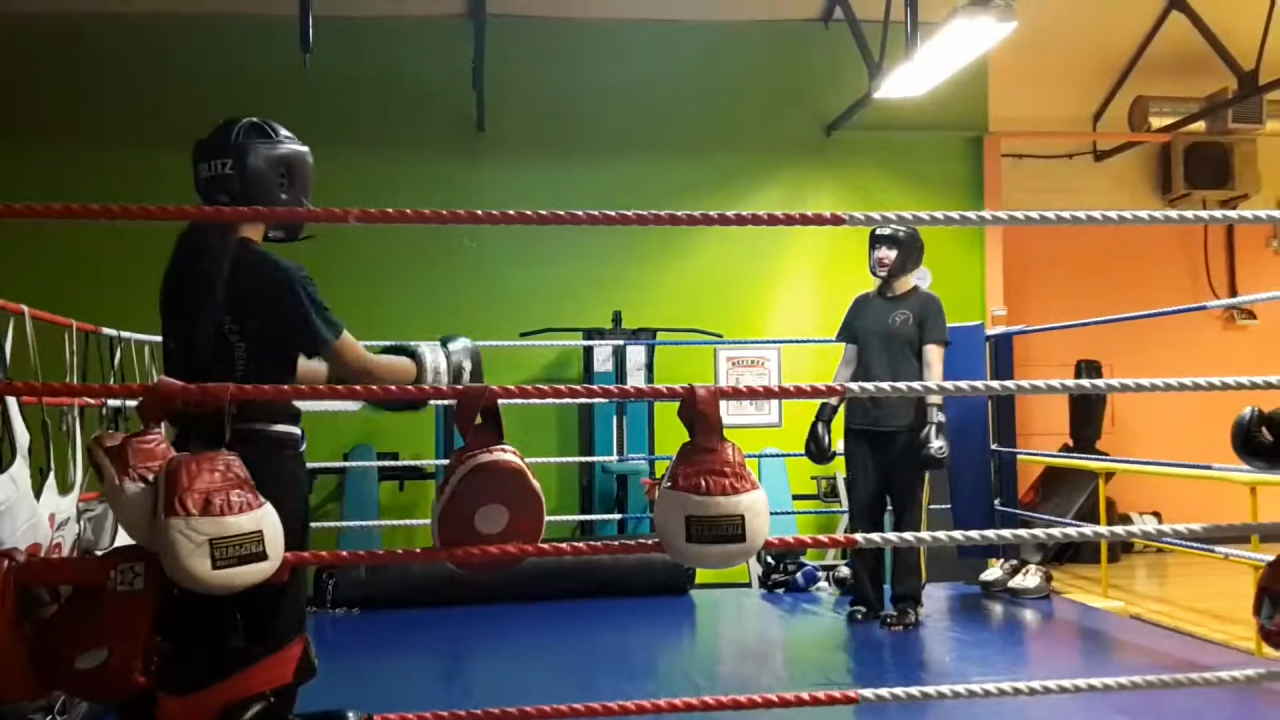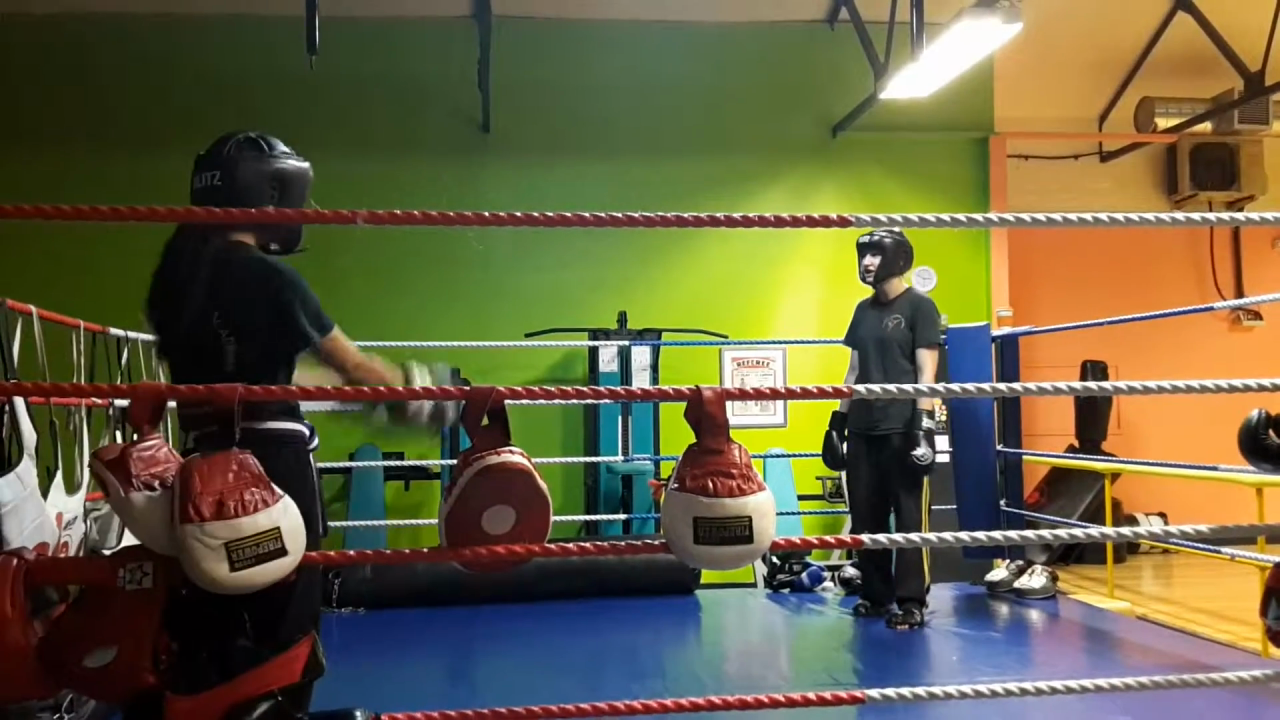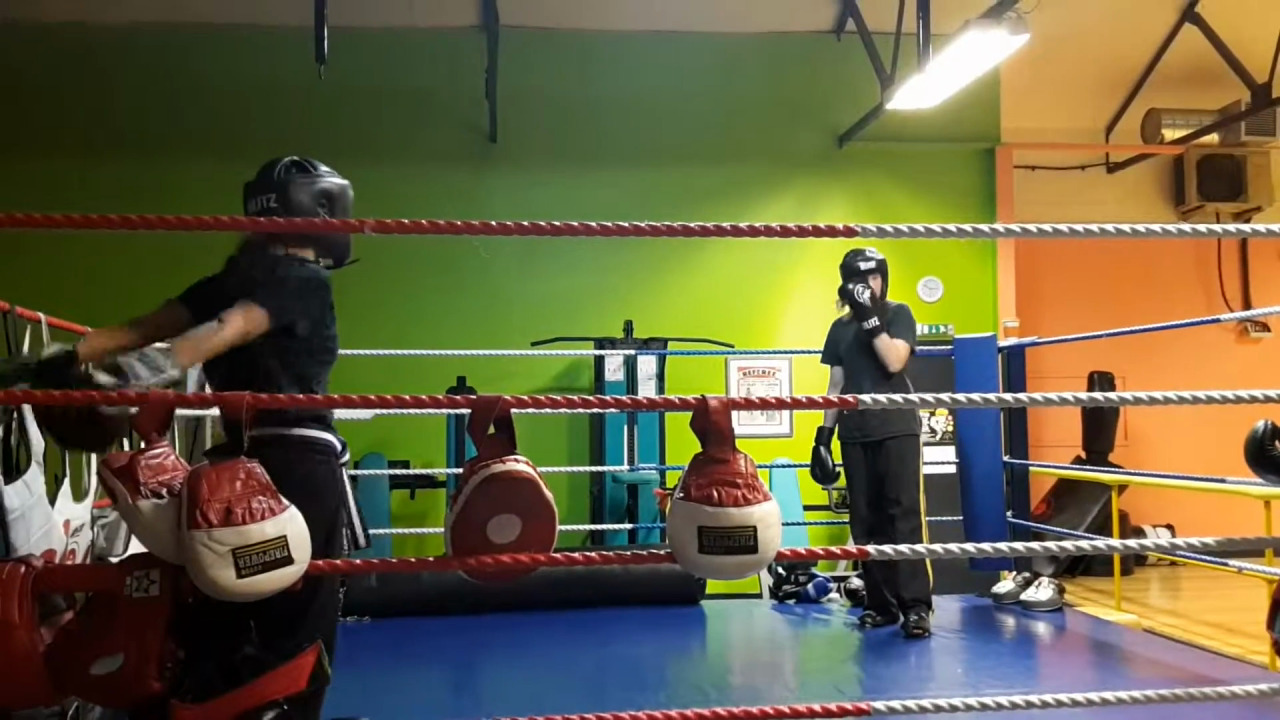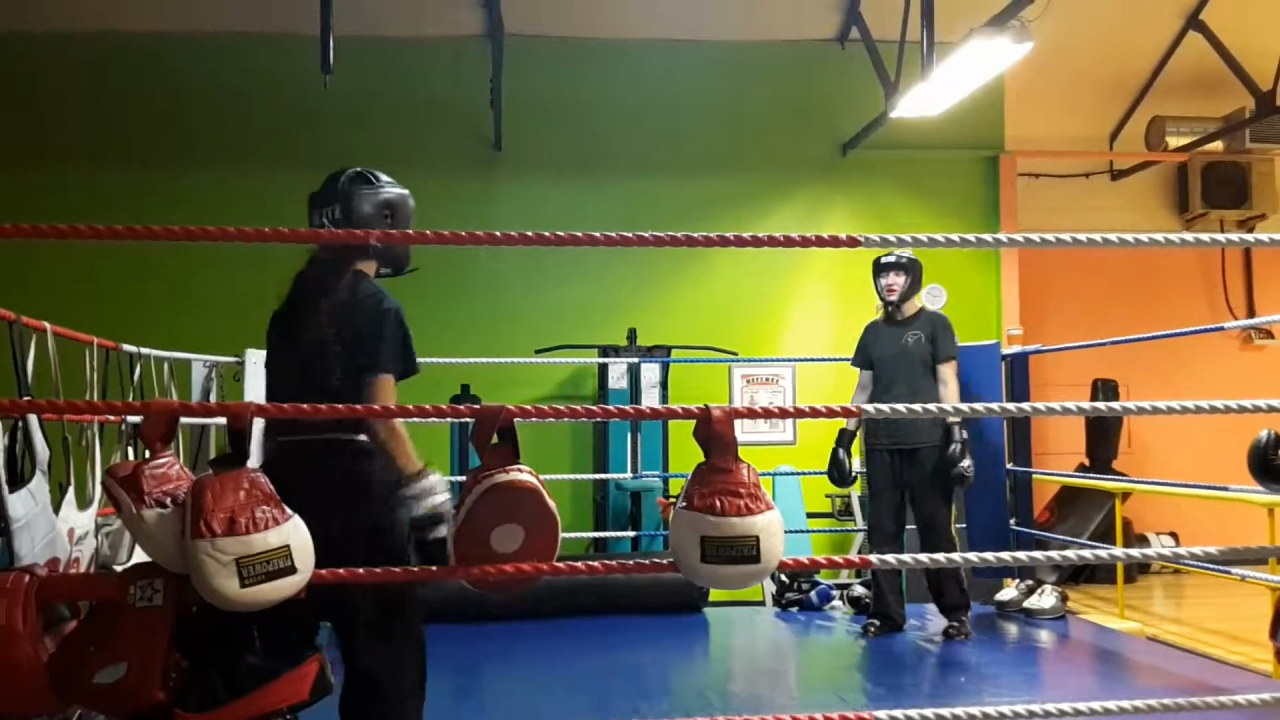
dt=1s
person 1, frame 1
left shoulder: (188, 265)
right shoulder: (273, 277)
right elbow: (355, 366)
left wrist: (327, 373)
right wrist: (439, 365)
left hip: (194, 462)
right hip: (262, 464)
left knee: (196, 626)
right knee: (268, 626)
person 1, frame 2
left shoulder: (184, 275)
right shoulder: (265, 276)
right elbow: (350, 364)
left hip: (205, 459)
right hip: (270, 462)
left knee: (206, 620)
right knee: (281, 622)
person 1, frame 3
left shoulder: (235, 278)
right shoulder: (307, 283)
left elbow: (141, 328)
right elbow: (225, 331)
left wrist: (63, 361)
right wrist: (131, 374)
left hip: (240, 463)
right hip: (302, 467)
left knee: (221, 625)
right knee: (300, 631)
person 1, frame 4
left shoulder: (292, 305)
right shoulder: (377, 306)
left elbow: (278, 410)
right elbow: (380, 417)
right wrist: (431, 502)
left hip: (284, 475)
right hip: (350, 480)
right knee: (384, 642)
person 2, frame 1
left shoulder: (925, 304)
right shoulder: (862, 304)
left elbow: (933, 366)
left wrist: (934, 418)
right wrist: (825, 414)
left hip: (905, 426)
right hip: (861, 424)
left knee: (907, 515)
right knee: (862, 514)
left ankle: (906, 602)
right ankle: (865, 598)
person 2, frame 2
left shoulder: (919, 306)
right shoulder: (863, 309)
left elbow: (926, 372)
left wrist: (924, 426)
right wrist: (838, 421)
left hip: (902, 428)
right hip: (864, 427)
left knee: (909, 515)
right knee: (865, 515)
left ankle: (911, 602)
right ankle: (876, 594)
person 2, frame 3
left shoulder: (897, 313)
right shoulder: (840, 327)
left elbow: (894, 362)
left wrist: (870, 318)
right wrist: (823, 436)
left hip: (897, 430)
right hip: (855, 434)
left knee: (904, 515)
right knee: (865, 520)
left ankle: (916, 605)
right ankle: (881, 602)
person 2, frame 4
left shoulder: (934, 323)
right shoulder: (873, 331)
left elbow: (947, 382)
right elbow: (864, 389)
left wrist: (956, 433)
right wrist: (845, 438)
left hip: (928, 440)
right hip: (882, 442)
left knee: (935, 526)
right knee: (882, 528)
left ankle: (956, 611)
right ankle: (887, 612)
